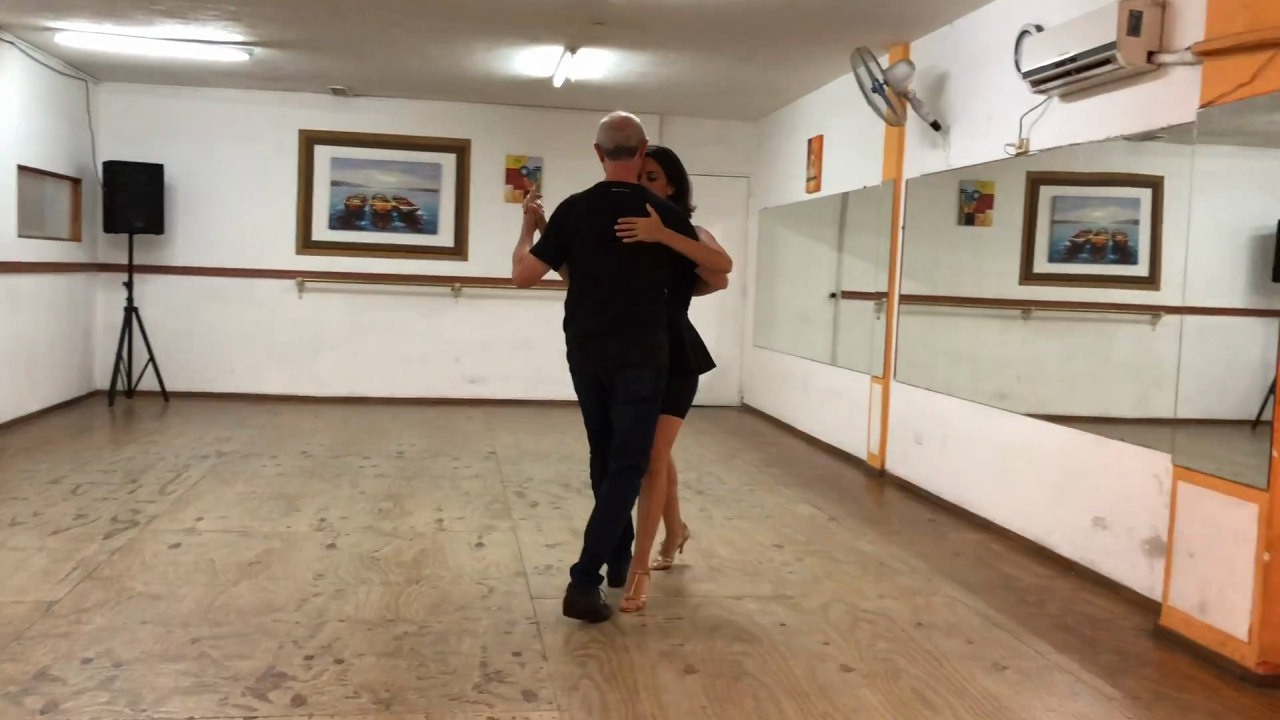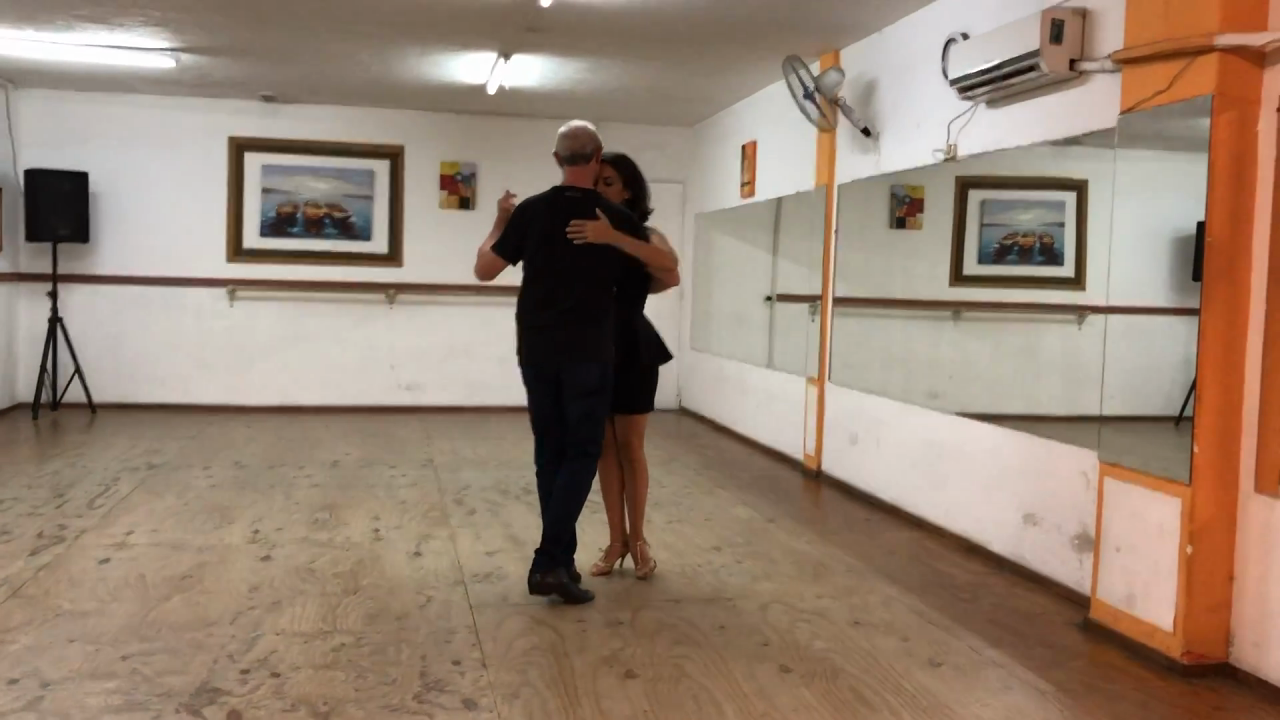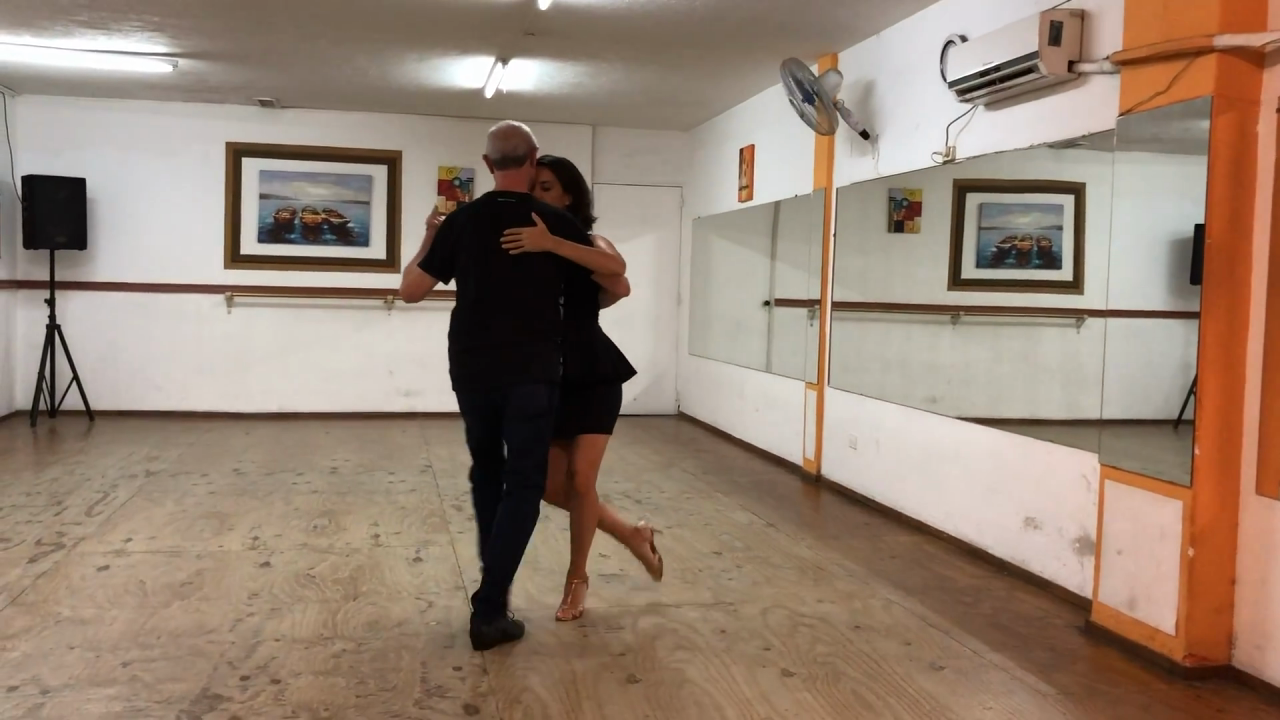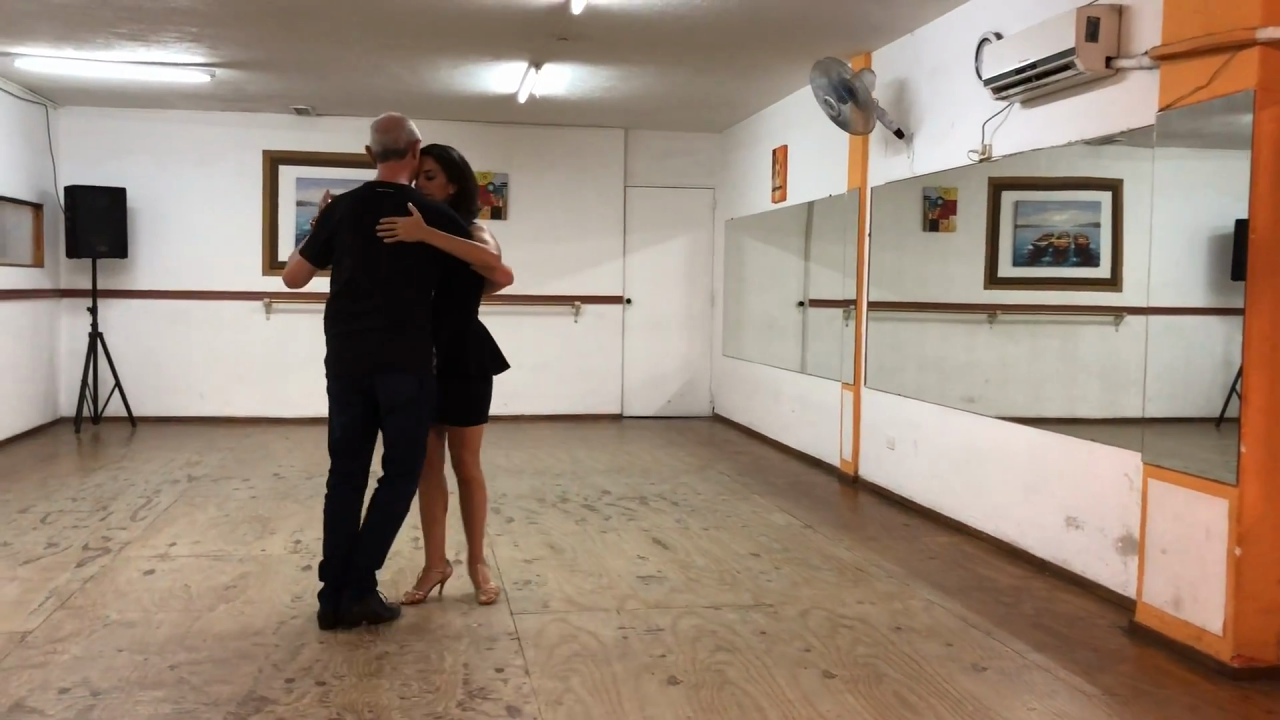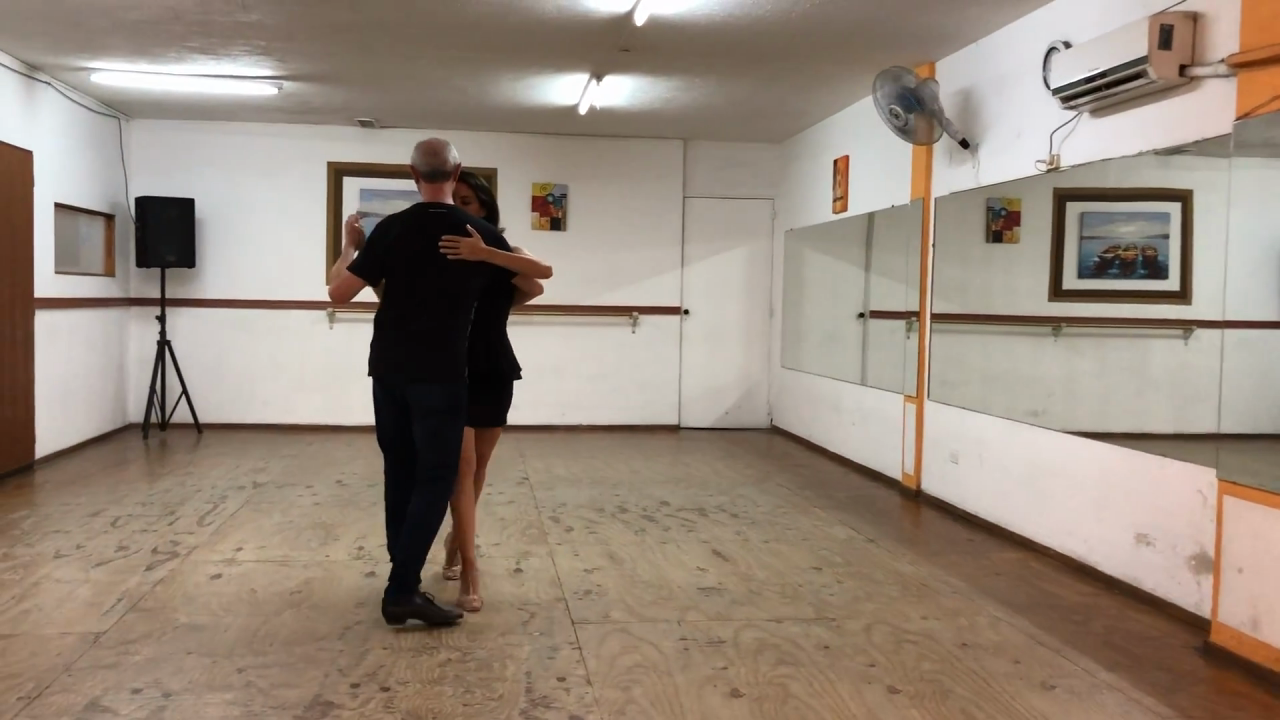
dt=1s
person 1, frame 1
left shoulder: (574, 210)
right shoulder: (665, 214)
left elbow: (524, 274)
left wrist: (528, 227)
right wrist: (675, 288)
left hip: (587, 356)
right hip: (641, 358)
left knee: (604, 458)
right knee: (626, 465)
left ankle: (617, 556)
right ankle: (584, 581)
person 1, frame 2
left shoulder: (531, 211)
right shoulder: (617, 218)
left elbow: (484, 269)
left wrist: (501, 222)
left hip: (537, 352)
right hip: (588, 354)
left knee: (550, 454)
right knee: (581, 453)
left ankle: (559, 560)
right ankle: (550, 560)
person 1, frame 3
left shoulder: (461, 221)
right shoulder: (557, 223)
left elbow: (411, 290)
left wrist: (428, 240)
left hip: (471, 372)
right hip: (532, 373)
left knee: (486, 477)
right knee: (523, 484)
left ankle: (497, 584)
right ankle: (488, 611)
person 1, frame 4
left shoulder: (343, 209)
right shoulder: (435, 216)
left elbow: (293, 277)
left hip: (346, 363)
right hip: (405, 364)
left knee: (345, 474)
right knee: (399, 475)
left ankle: (336, 596)
right ankle: (359, 591)
person 1, frame 5
left shoulder: (393, 229)
right shoulder: (481, 235)
left elbow: (339, 290)
left wrist: (352, 248)
left hip: (389, 369)
right hip: (439, 375)
left knee: (399, 471)
right knee: (434, 478)
left ankle: (403, 577)
right ankle: (403, 590)
person 2, frame 1
left shoulder: (688, 234)
right shoulder: (618, 234)
left elbow: (722, 268)
left wrist: (662, 235)
left hip: (675, 356)
left knee: (653, 457)
right knee: (654, 454)
left ankle: (639, 568)
right ankle: (675, 529)
person 2, frame 2
left shoulder: (643, 236)
right shoulder: (580, 233)
left elbow: (670, 267)
left wrist: (613, 237)
left hip: (632, 352)
left knee: (630, 448)
right knee: (605, 449)
left ankle: (638, 538)
right ankle: (617, 540)
person 2, frame 3
left shoulder: (590, 244)
right shoulder: (522, 246)
left elbow: (617, 270)
left wrist: (551, 244)
left hip: (593, 375)
left knee: (581, 480)
right knee: (553, 487)
left ankle: (577, 577)
right ankle: (631, 535)
person 2, frame 4
left shoulder: (471, 233)
right shoulder: (407, 236)
left elbow: (496, 269)
left wrist: (426, 234)
left hip: (465, 361)
left knee: (465, 465)
right knee: (425, 464)
left ankle: (477, 560)
right ankle: (435, 563)
person 2, frame 5
left shoulder: (503, 253)
right shoulder: (435, 255)
left elbow: (541, 274)
left wrist: (484, 253)
left hip: (493, 371)
left knee: (476, 466)
right knee: (461, 462)
left ankle: (456, 543)
right ankle: (468, 562)
